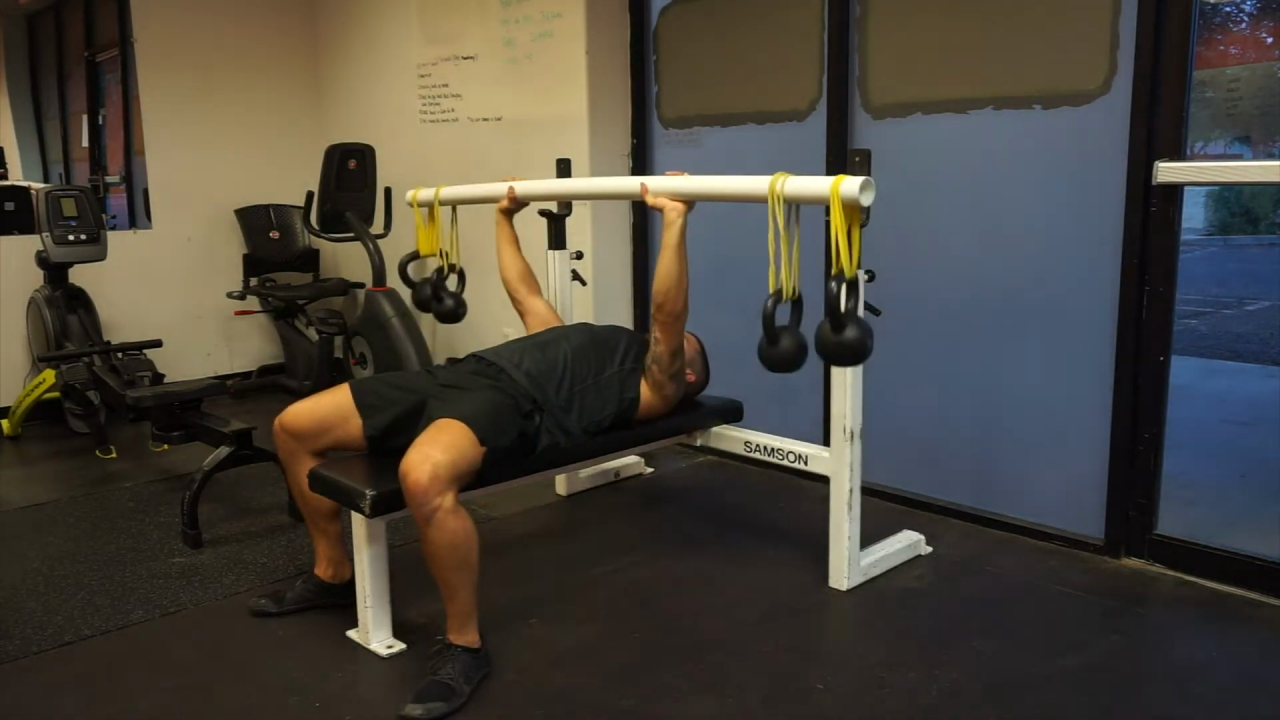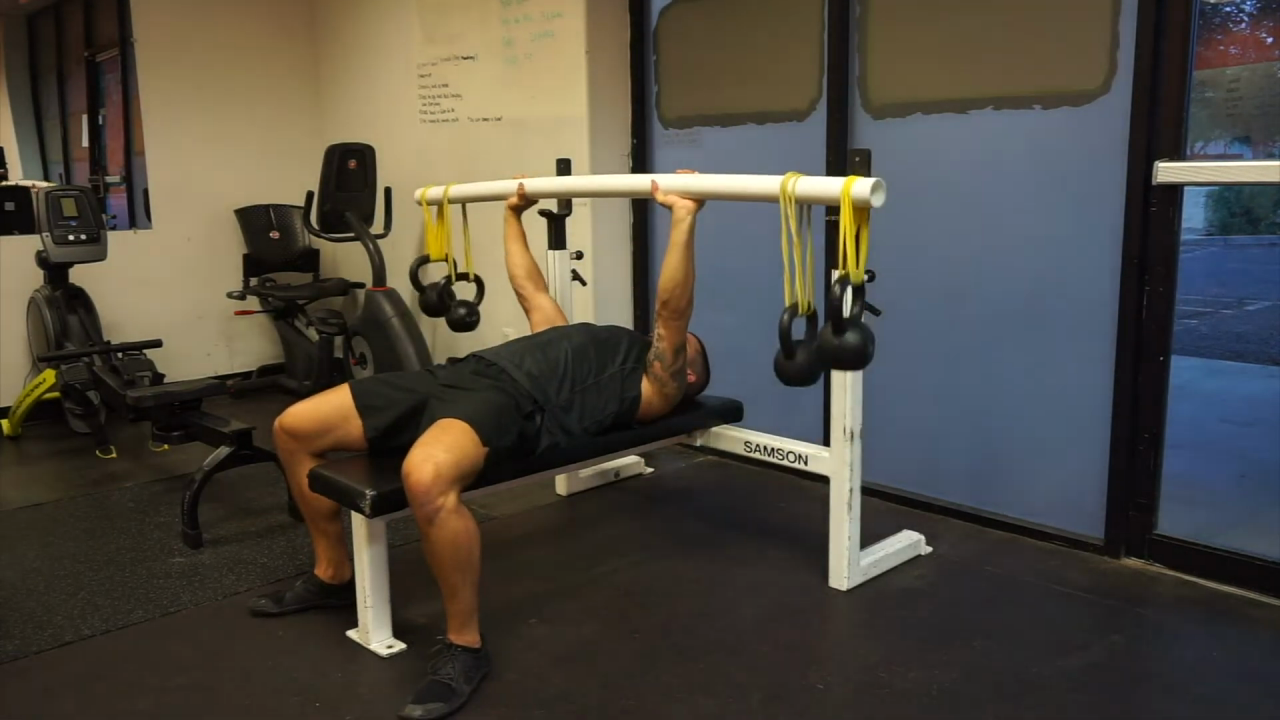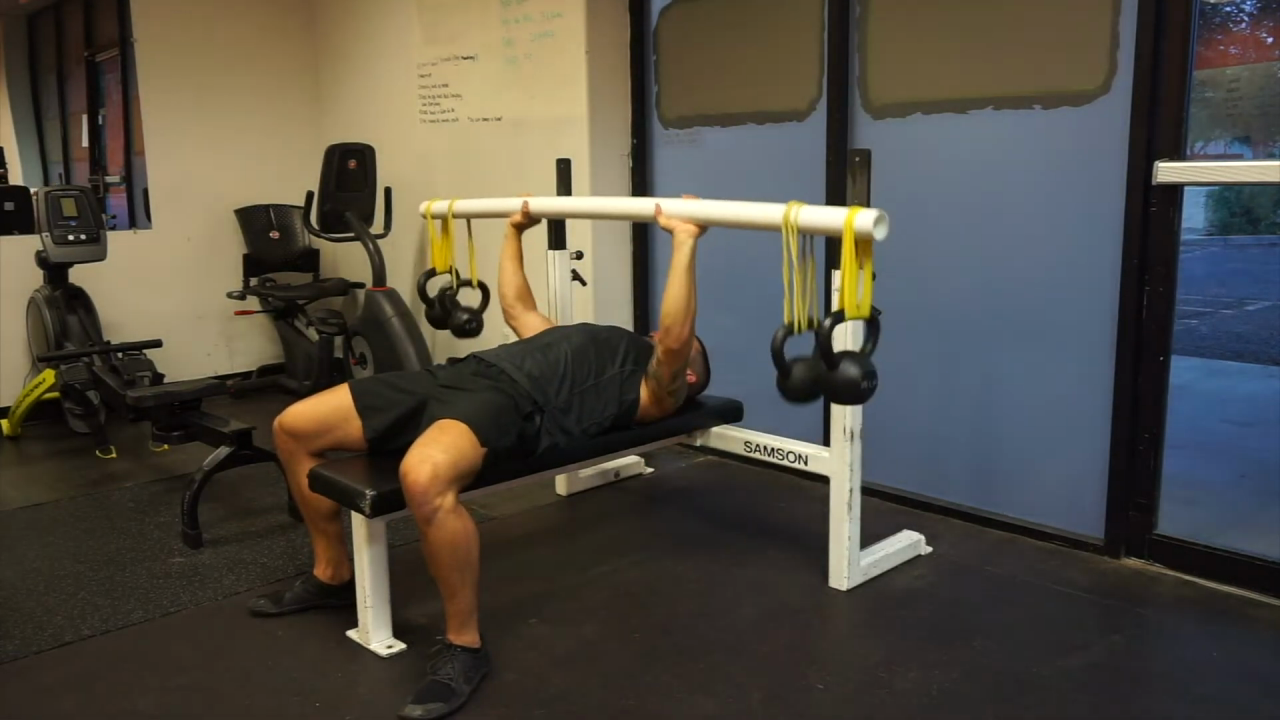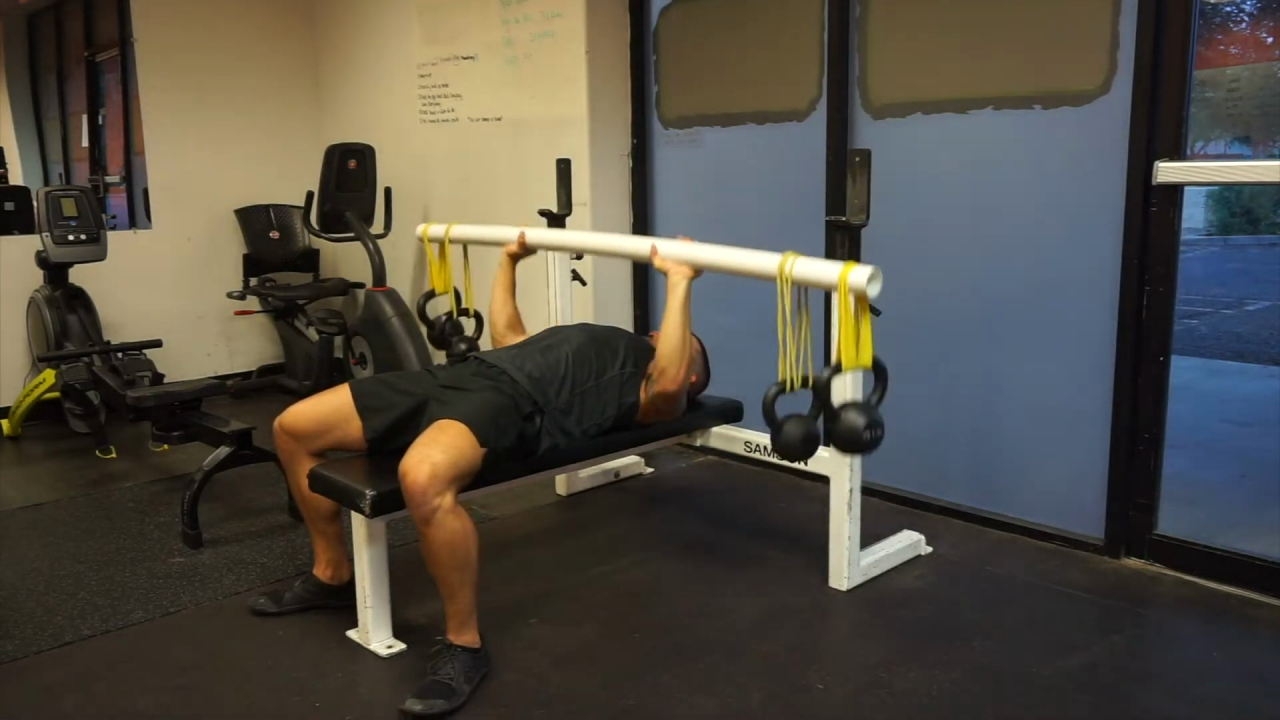
dt=0.3s
person 1, frame 1
left shoulder: (657, 384)
right shoulder: (591, 351)
left elbow: (671, 312)
right elbow: (524, 292)
left wrist: (674, 219)
right wrist: (504, 217)
left hip: (513, 401)
left knee: (425, 478)
right knee: (293, 427)
left ankle: (464, 646)
right ankle: (333, 574)
person 1, frame 2
left shoulder: (657, 384)
right shoulder: (591, 352)
left elbow: (674, 309)
right elbow: (531, 289)
left wrist: (682, 217)
right wrist: (514, 214)
left hip: (514, 401)
right hip: (461, 373)
left knee: (428, 478)
right knee: (293, 428)
left ankle: (464, 646)
right ankle: (333, 575)
person 1, frame 3
left shoulder: (659, 388)
right shoulder: (597, 355)
left elbow: (674, 337)
right elbow: (518, 309)
left wrist: (685, 242)
right wrist: (516, 231)
left hip: (516, 400)
right hip: (464, 374)
left knee: (425, 478)
right knee: (294, 427)
left ankle: (464, 647)
right ankle: (332, 575)
person 1, frame 4
left shoulder: (652, 386)
right shoulder: (600, 348)
left elbow: (669, 384)
right elbow: (507, 339)
left wrist: (678, 282)
right wrist: (509, 261)
left hip: (516, 400)
left knee: (425, 480)
right knee: (293, 428)
left ankle: (464, 646)
right ankle: (333, 576)
